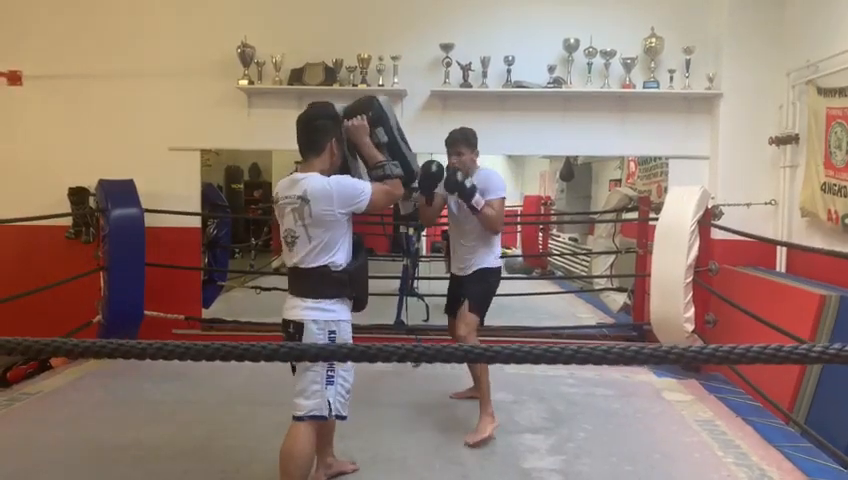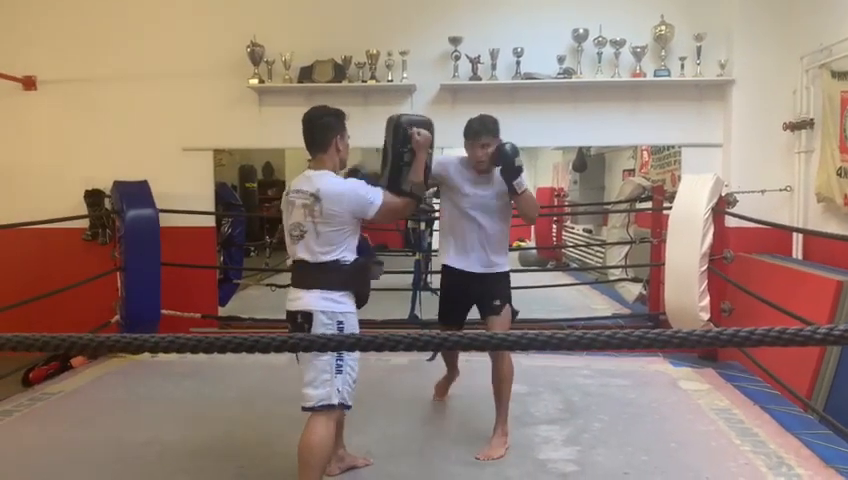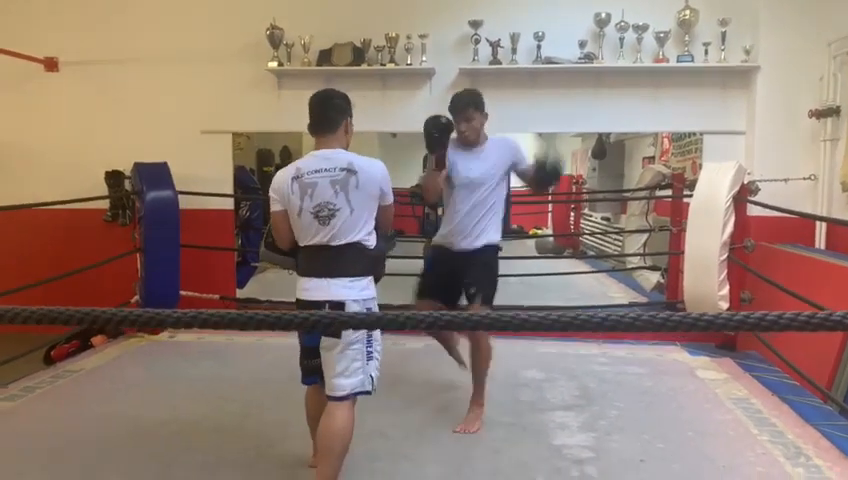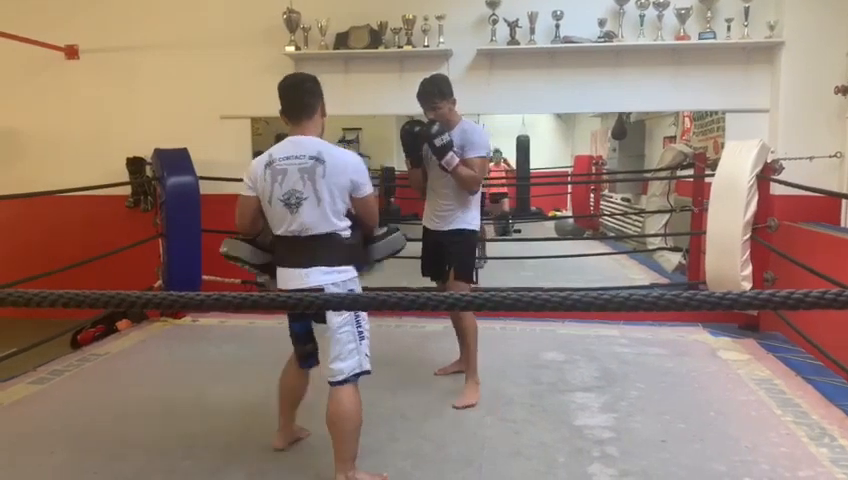
dt=1s
person 1, frame 1
left shoulder: (285, 188)
right shoulder: (334, 189)
right elbow: (394, 190)
right wrist: (363, 141)
left hip: (303, 310)
right hip: (324, 315)
left knee: (324, 399)
right knee: (310, 413)
person 1, frame 2
left shoulder: (294, 188)
right shoulder: (347, 191)
right elbow: (404, 206)
right wrist: (420, 154)
left hip: (304, 301)
right hip: (328, 306)
left knee: (335, 391)
right knee: (324, 406)
person 1, frame 3
left shoulder: (284, 178)
right shoulder: (373, 170)
left elbow: (283, 241)
right elbow: (385, 225)
left hip: (309, 290)
right hip: (353, 292)
left knee: (318, 382)
right knee: (343, 393)
person 1, frame 4
left shoulder: (261, 165)
right shoulder: (346, 161)
left elbow: (244, 225)
right elbow: (372, 221)
left hip: (289, 275)
right hip: (333, 277)
left knee: (301, 357)
right knee: (344, 378)
left ankle: (284, 430)
person 2, frame 1
left shoulder: (491, 179)
right shoulder: (447, 180)
left elbow: (496, 225)
right elbow: (427, 220)
left wrist: (471, 196)
right wrist: (427, 190)
left hip: (484, 268)
right hip: (459, 269)
left knee: (465, 331)
right knee: (456, 332)
left ankle: (487, 414)
right ankle: (478, 385)
person 2, frame 2
left shoulder: (508, 169)
right shoulder: (448, 167)
left elbow: (531, 215)
left wrist: (514, 176)
left hip: (495, 271)
right hip: (456, 269)
right knee: (448, 336)
left ankle: (501, 431)
right ankle: (451, 374)
person 2, frame 3
left shoulder: (506, 147)
right shoulder: (447, 149)
left elbow: (532, 180)
right elbow: (431, 194)
left wrist: (544, 175)
right wrist: (437, 155)
left hip: (482, 249)
right hip: (444, 245)
left knee: (478, 327)
right knee: (426, 314)
left ankle: (478, 404)
right ankle: (454, 352)
person 2, frame 4
left shoulder: (472, 133)
right shoulder: (428, 135)
left elbow: (474, 183)
right elbow: (419, 186)
left wrist: (446, 154)
right wrist: (412, 156)
left hip: (460, 228)
right hip: (433, 226)
right knee: (447, 296)
left ankle: (473, 380)
right ankle: (464, 358)
